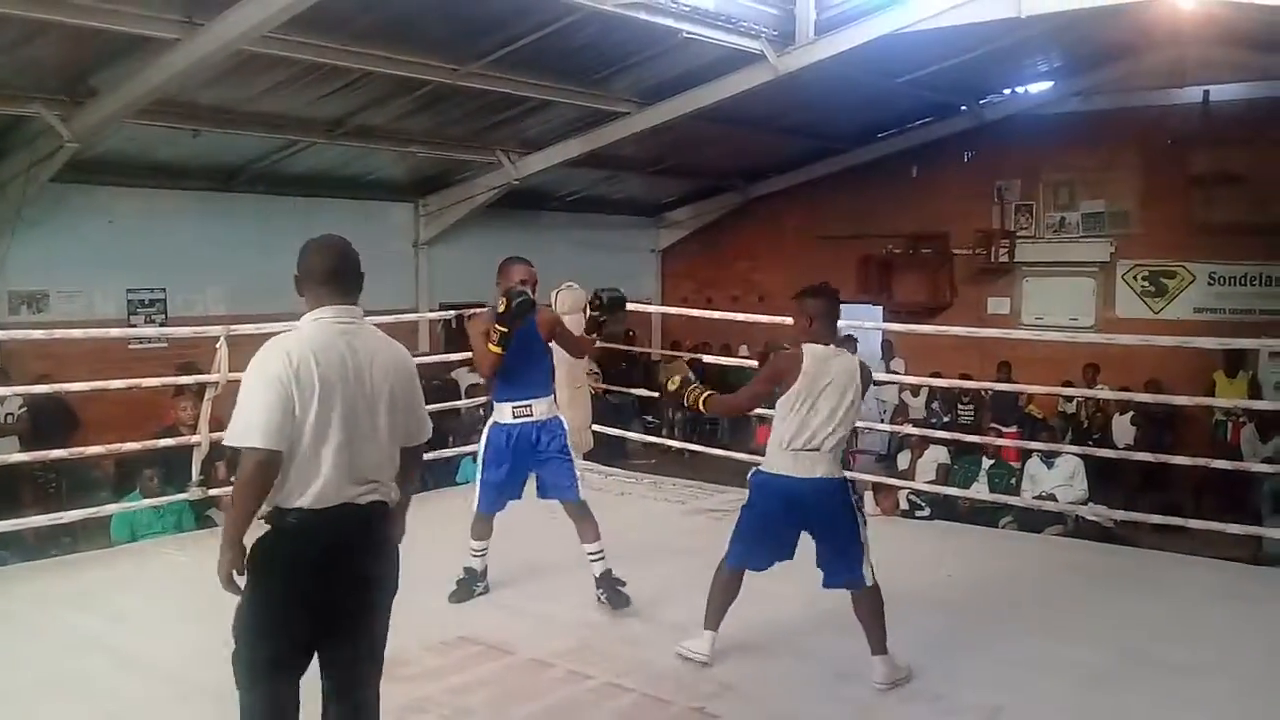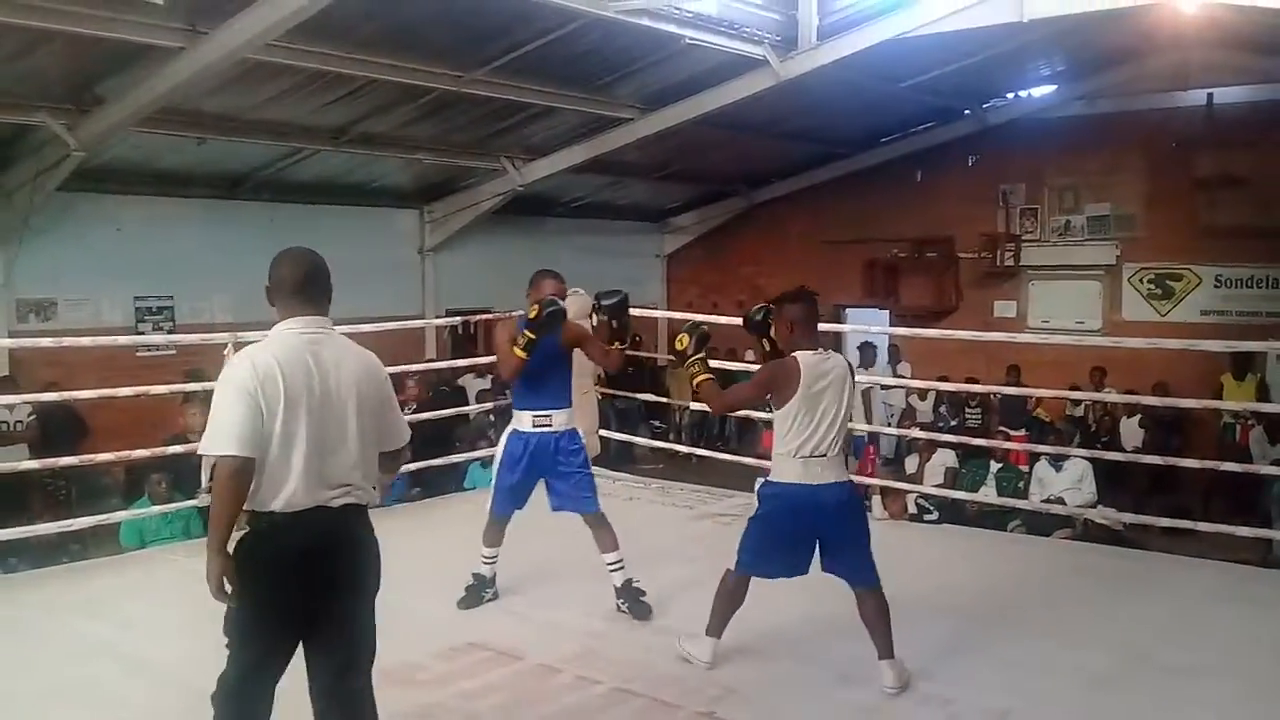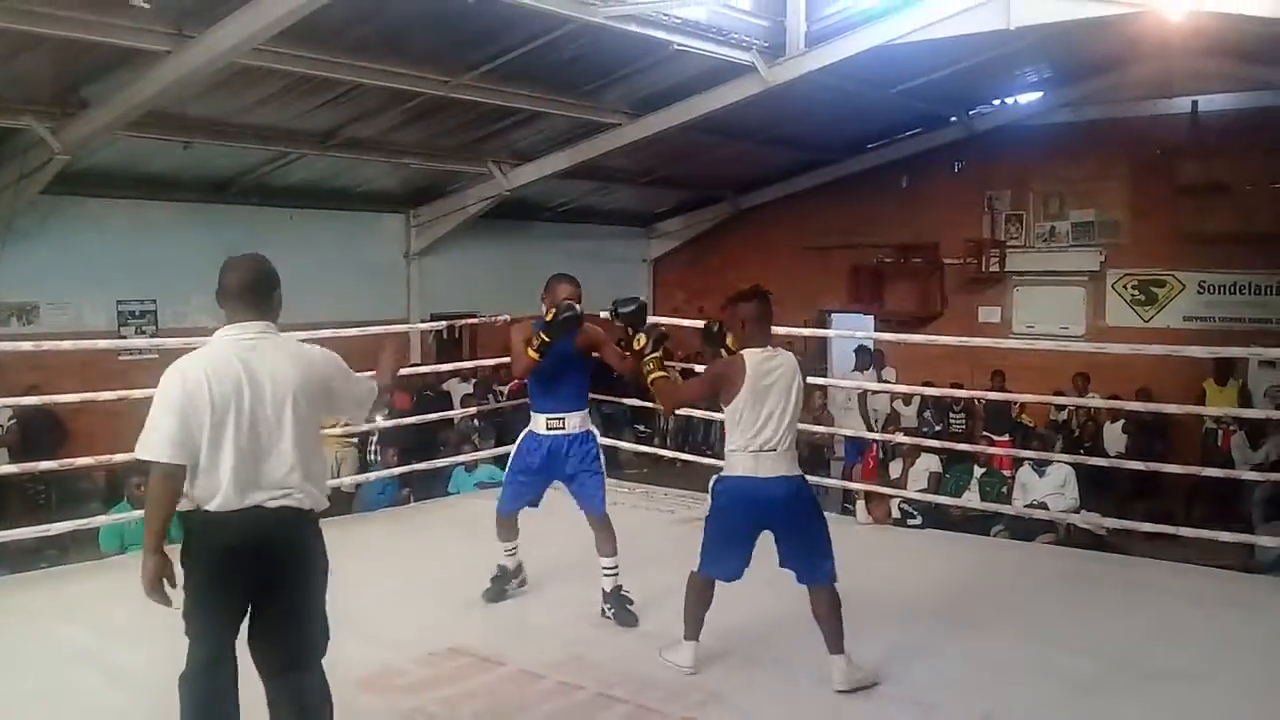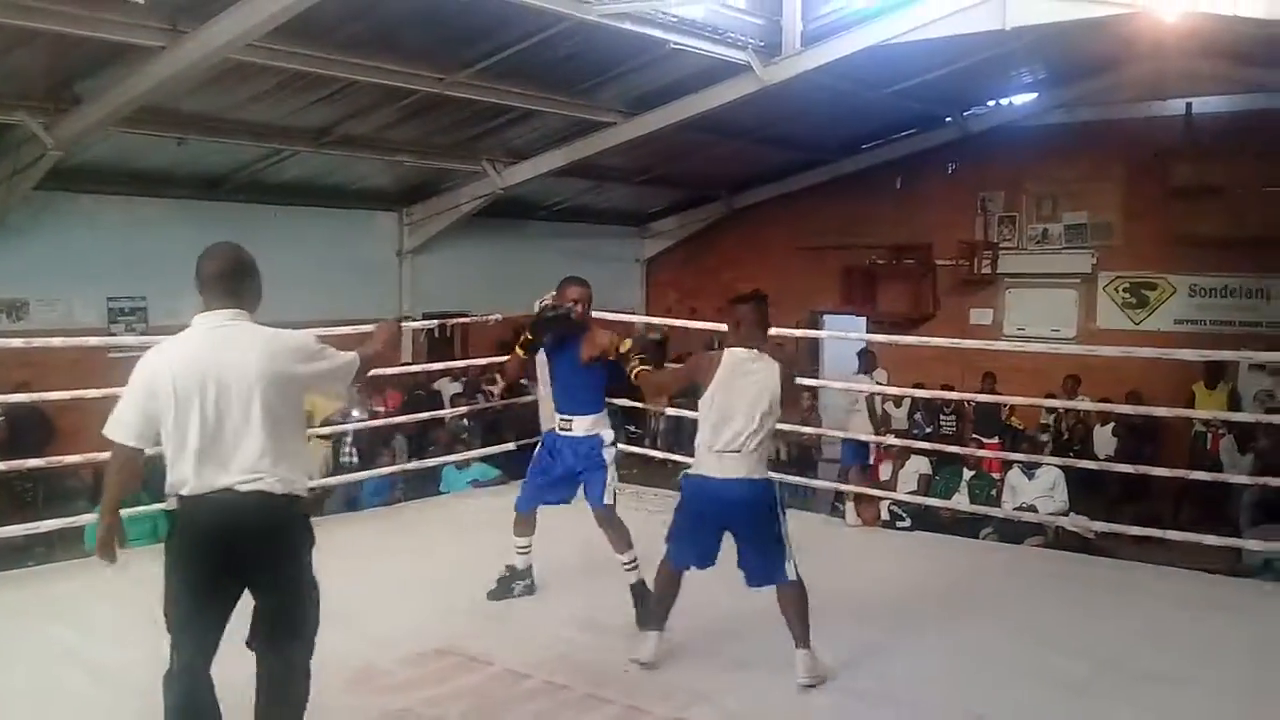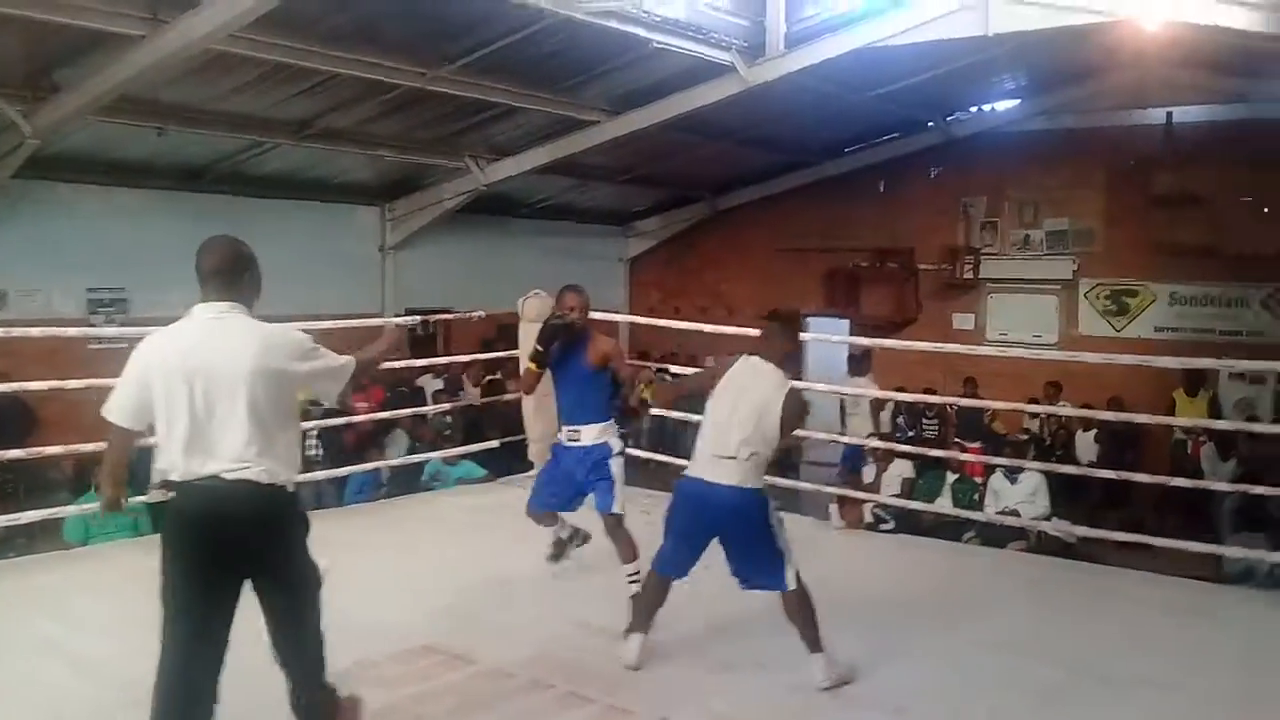
dt=0.2s
person 1, frame 1
left shoulder: (283, 353)
right shoulder: (395, 356)
left elbow: (259, 461)
right elbow: (412, 452)
left wrist: (231, 541)
right wrist: (395, 511)
left hip: (301, 533)
right hip: (371, 531)
left knee: (264, 667)
right knee: (353, 675)
person 1, frame 2
left shoulder: (252, 365)
right shoulder: (365, 364)
left elbow: (233, 469)
right elbow: (393, 455)
left wrist: (216, 549)
left hip: (277, 537)
right hip: (349, 534)
left knee: (251, 669)
right knee: (346, 675)
person 1, frame 3
left shoulder: (188, 371)
right shoulder: (313, 362)
left elbow: (166, 472)
right elbow: (371, 397)
left wrist: (153, 549)
right wrist: (387, 370)
left hip: (218, 535)
right hip: (293, 533)
left knee: (210, 662)
right knee: (297, 666)
person 1, frame 4
left shoulder: (161, 359)
right shoulder: (287, 348)
left elbow: (126, 450)
right elbow: (358, 364)
left wrist: (108, 517)
right wrist: (381, 344)
left hip: (200, 520)
right hip: (275, 516)
left knee: (191, 652)
right knee: (286, 642)
person 1, frame 5
left shoulder: (158, 347)
right shoulder: (278, 344)
left elbow: (122, 427)
right elbow: (350, 370)
left wrist: (112, 481)
right wrist: (384, 348)
left hip: (193, 506)
right hip: (264, 504)
left knee: (188, 641)
right knee: (294, 617)
person 2, frame 1
left shoulder: (787, 362)
right shoulder: (859, 372)
left elbow: (734, 406)
left wrist: (687, 391)
left hip: (776, 481)
right hip: (828, 486)
left knee: (735, 562)
right knee: (860, 575)
left ankle: (704, 640)
right ankle: (883, 663)
person 2, frame 2
left shoulder: (782, 370)
right shoulder: (844, 367)
left elbow: (722, 403)
left wrist: (692, 357)
right wrist: (770, 338)
left hip: (785, 491)
right hip: (837, 490)
left knee: (741, 567)
right knee: (865, 581)
left ankle: (707, 643)
right ankle: (889, 667)
person 2, frame 3
left shoulder: (729, 367)
right shoulder: (794, 365)
left elbow: (672, 399)
left wrist: (651, 355)
right wrist: (732, 347)
left hip: (738, 485)
right hip: (788, 484)
left knee: (707, 569)
right knee: (818, 576)
left ankle: (688, 649)
right ankle: (841, 665)
person 2, frame 4
left shoulder: (708, 362)
right shoulder: (782, 375)
left elbow: (655, 388)
left wrist: (636, 360)
left hip: (704, 483)
right hip: (754, 487)
left knee: (674, 561)
right knee: (784, 573)
left ankle: (650, 641)
right ankle: (805, 659)
person 2, frame 5
left shoulder: (730, 368)
right shoulder: (793, 401)
left elbow: (673, 392)
left wrist: (651, 392)
left hip: (696, 487)
right hip: (743, 495)
left knee: (664, 567)
right knee: (786, 579)
left ankle: (635, 644)
right ankle: (822, 664)
person 3, frame 1
left shoulder: (545, 318)
right shoulder: (481, 324)
left elbow: (579, 350)
right elbow: (485, 371)
left wrist: (597, 319)
right wrist: (503, 324)
left hip: (546, 425)
right hip: (504, 427)
left knee: (574, 502)
right knee: (486, 508)
left ankle: (603, 576)
right ankle: (476, 573)
person 3, frame 2
left shoulder: (571, 331)
right shoulder: (508, 330)
left elbow: (612, 365)
right elbow: (507, 373)
left wrist: (617, 327)
right wrist: (533, 330)
left hip: (564, 435)
right hip: (523, 435)
left knee: (593, 513)
right knee: (498, 513)
left ankle: (624, 587)
right ankle: (484, 580)
person 3, frame 3
left shoulder: (588, 334)
right shoulder: (525, 331)
left elbow: (628, 368)
right elbow: (519, 372)
left wrist: (636, 330)
right wrist: (550, 332)
left hip: (579, 437)
right hip: (538, 436)
left knee: (598, 516)
right knee: (506, 509)
left ankle: (612, 594)
right ankle: (510, 570)
person 3, frame 4
left shoulder: (602, 339)
right shoulder: (546, 331)
left elbow: (625, 371)
right elbow: (510, 374)
right wrist: (531, 335)
left hip: (593, 437)
right hip: (558, 436)
left knee: (605, 512)
right knee: (524, 506)
left ankle: (637, 586)
right ankle: (520, 573)
person 3, frame 5
left shoulder: (603, 346)
right shoulder: (552, 344)
left elbow: (631, 379)
right elbow: (526, 388)
left wrist: (646, 380)
right wrist: (541, 347)
left hip: (600, 445)
right hip: (567, 444)
left knee: (612, 522)
right knee: (538, 507)
left ankle: (638, 594)
right ankle: (569, 534)
